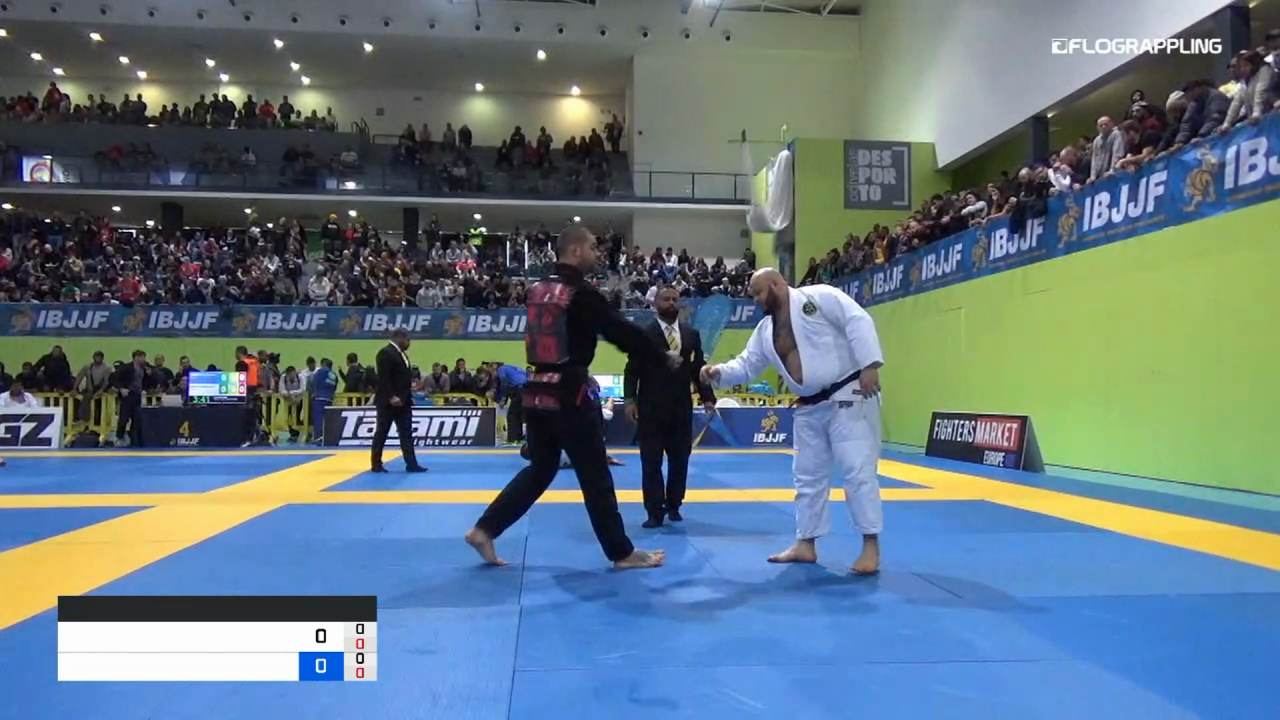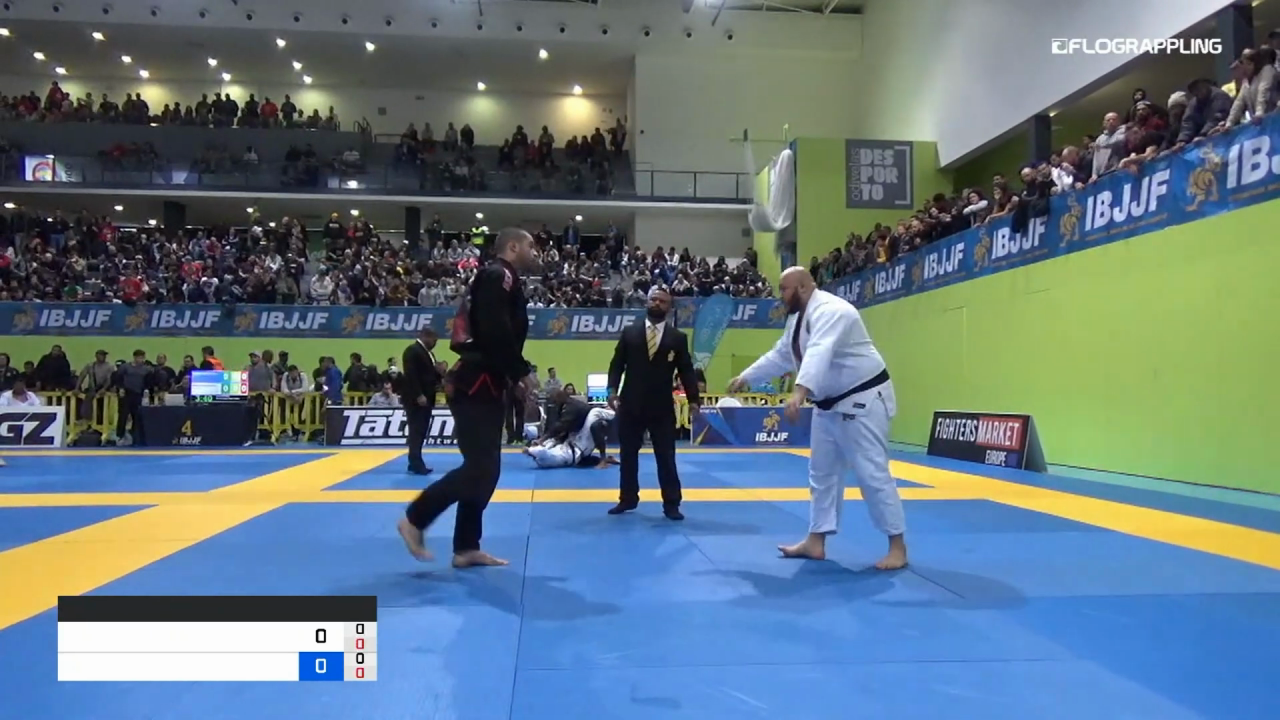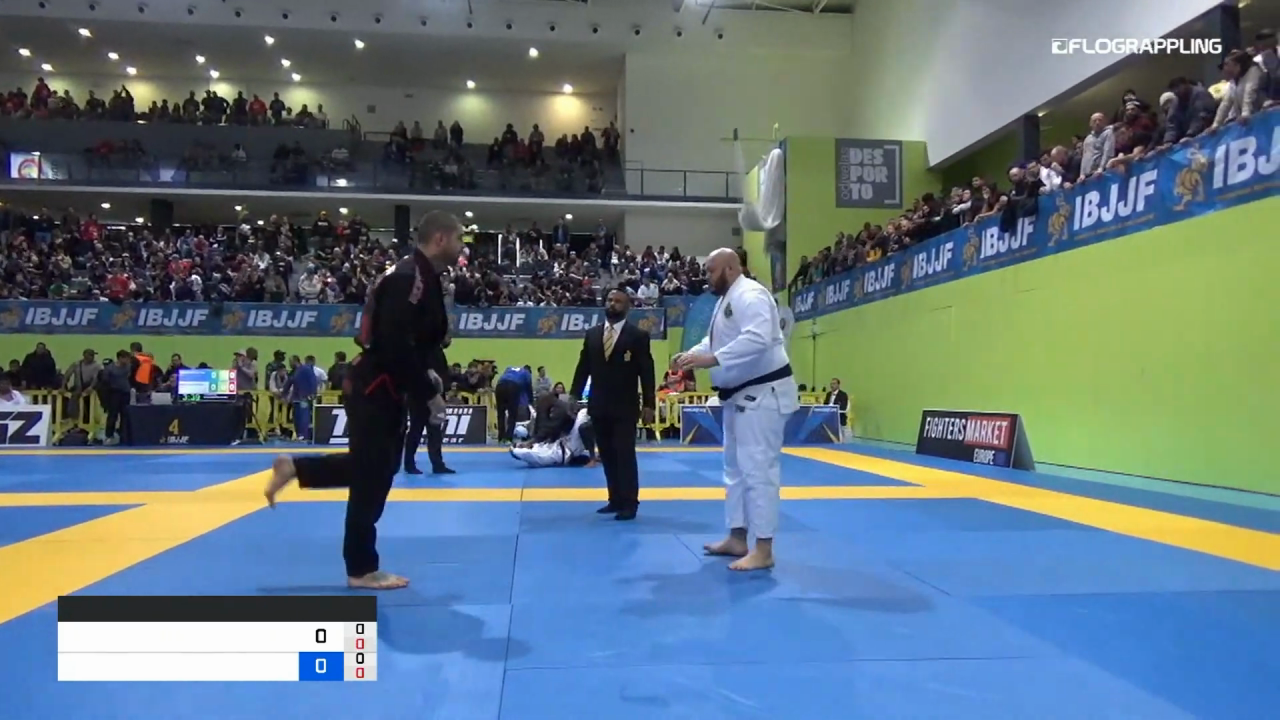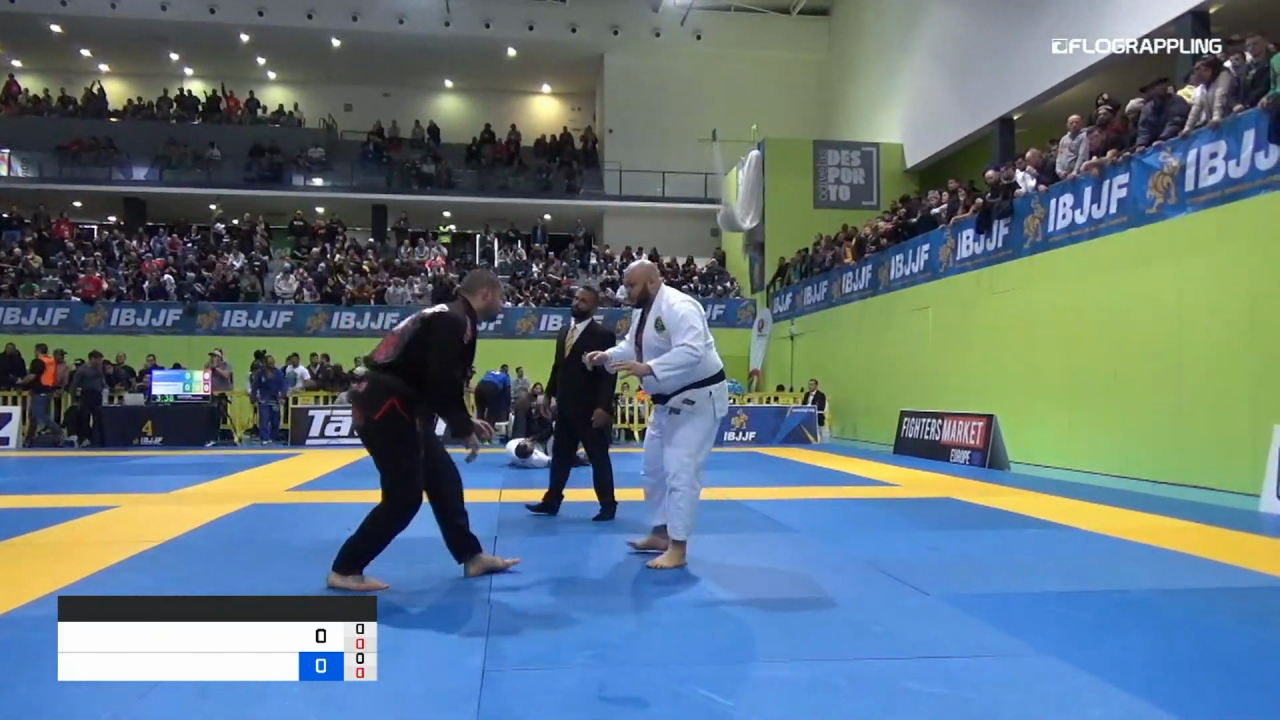
dt=1s
person 1, frame 1
left shoulder: (538, 290)
right shoulder: (581, 292)
right elbow: (620, 331)
right wrist: (661, 355)
left hip: (537, 391)
right hip: (566, 395)
left knee: (539, 469)
right knee: (596, 476)
left ankle: (484, 530)
right ankle: (623, 553)
person 1, frame 2
left shoulder: (498, 280)
right shoulder: (498, 277)
right elbow: (495, 334)
left wrist: (513, 377)
right wrist: (520, 372)
left hip: (482, 384)
right hip: (477, 385)
left knee: (484, 469)
right knee: (478, 468)
left ankle: (466, 547)
right ankle: (416, 519)
person 1, frame 3
left shoulder: (420, 276)
right shoulder: (409, 280)
right elbow: (397, 347)
left wrist: (425, 372)
right wrist: (429, 394)
left hip: (383, 387)
right hip: (378, 388)
left knee: (374, 468)
right knee: (372, 476)
left ankle: (293, 467)
right ankle: (363, 569)
person 1, frame 4
left shoulder: (446, 318)
right shoulder: (454, 323)
right elbow: (443, 384)
left wrist: (466, 422)
right wrist: (464, 429)
left hip: (396, 406)
right hip: (386, 408)
left knee: (444, 480)
right knee: (403, 495)
left ankle: (472, 556)
right ankle: (346, 570)
person 2, frame 1
left shoulder: (820, 296)
right shoulder: (766, 328)
left elbow: (858, 323)
right elbow: (746, 365)
left wrist: (869, 365)
right wrist: (718, 371)
left hip: (850, 396)
right hip: (811, 407)
left knee: (857, 469)
right knee: (808, 475)
left ankle: (871, 544)
right ankle: (806, 544)
person 2, frame 2
left shoulder: (830, 310)
right shoulder: (798, 319)
left elbow: (820, 353)
right elbow: (780, 357)
left wrist: (799, 393)
right wrist: (745, 378)
left hip: (863, 400)
right hip: (830, 404)
left knee: (872, 472)
right knee: (822, 472)
left ankle: (897, 544)
right ankle: (816, 540)
person 2, frame 3
left shoulder: (749, 295)
right shoulder: (728, 300)
left elbow: (758, 339)
right elbow: (715, 340)
left wrist: (712, 359)
right wrist: (691, 355)
left hip: (763, 394)
right hip: (741, 395)
left knee: (757, 469)
right knee: (735, 466)
left ankle: (763, 550)
right ankle: (737, 538)
person 2, frame 4
left shoulder: (678, 307)
right shoulder: (643, 311)
left elbow: (690, 352)
right elbow: (632, 347)
left wrist: (647, 369)
right wrist: (606, 357)
left hip: (696, 398)
right hip: (669, 400)
left knee: (681, 471)
right knee: (654, 467)
left ankle: (678, 548)
right ankle: (660, 534)
person 3, frame 1
left shoulder: (692, 334)
left elbow: (699, 368)
right elbow: (632, 370)
left wrist: (707, 397)
right wrist: (630, 399)
left hip: (681, 409)
right hip: (652, 409)
left knee: (680, 460)
right knee: (652, 461)
left ankle: (673, 506)
right ankle: (655, 511)
person 3, frame 2
left shoulder: (677, 338)
right shoulder: (629, 333)
left elbow: (686, 370)
right elbow: (617, 364)
left wrist: (693, 398)
right wrist: (613, 390)
left hip: (662, 406)
right hip: (631, 404)
left knee: (666, 456)
right knee: (628, 454)
left ankle: (671, 504)
right ankle: (628, 499)
person 3, frame 3
left shoulder: (638, 336)
right shoulder: (592, 334)
left elbow: (647, 372)
right elbow: (583, 367)
left wrist: (649, 403)
right wrist: (574, 395)
left hip: (625, 406)
right hip: (599, 405)
left knee: (625, 453)
right knee: (607, 455)
left ankle: (629, 503)
right ankle: (615, 499)
person 3, frame 4
left shoulder: (602, 335)
right shoulder: (565, 332)
left elbow: (608, 374)
left wrist: (603, 407)
right wrist: (548, 395)
left hip: (590, 409)
right hip: (566, 407)
left knee: (598, 457)
right knee: (560, 455)
left ankle: (608, 505)
right ankle: (552, 501)
